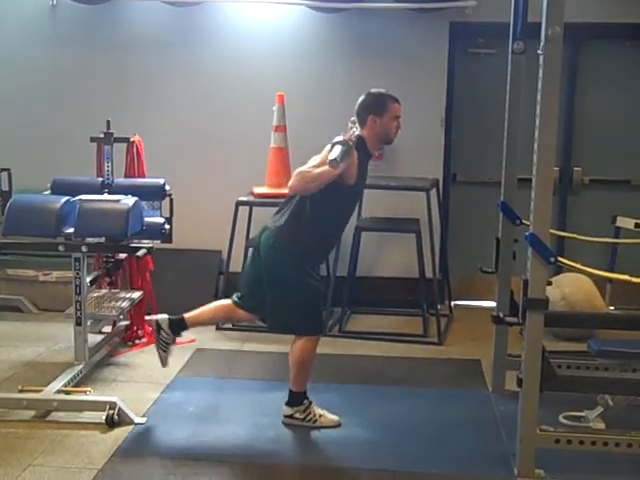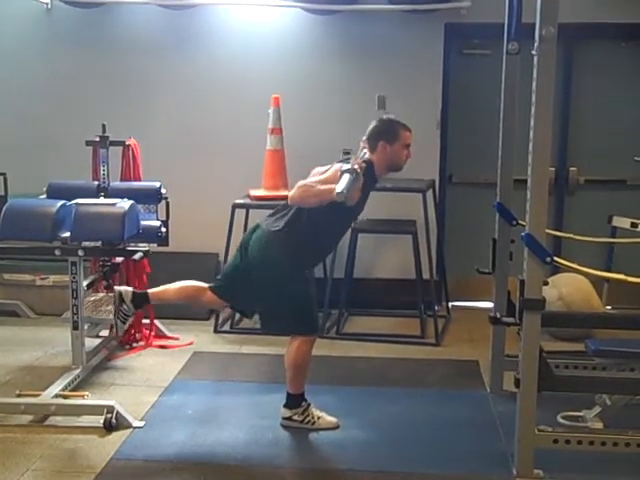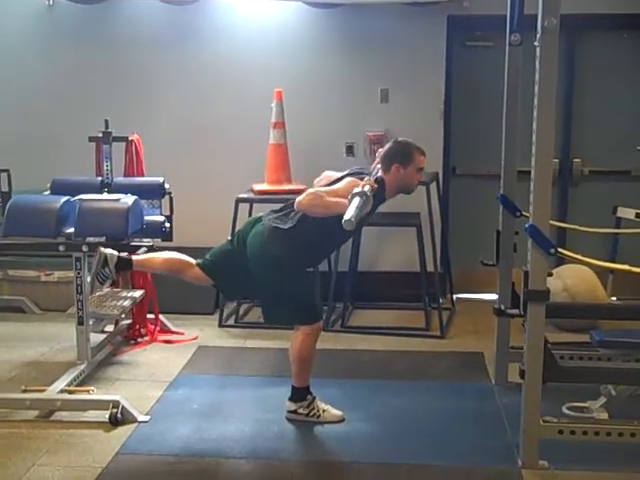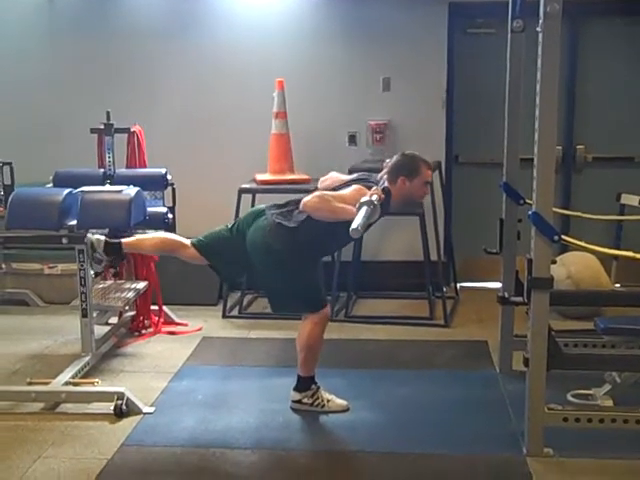
dt=0.5s
person 1, frame 1
left shoulder: (356, 153)
right shoulder: (350, 155)
left elbow: (316, 167)
right elbow: (296, 183)
right wrist: (338, 168)
left hip: (281, 242)
right hip: (290, 250)
left knee: (246, 309)
right knee: (309, 329)
left ankle: (171, 324)
right ankle: (297, 407)
person 1, frame 2
left shoulder: (359, 171)
right shoulder: (354, 176)
left elbow: (316, 176)
right elbow: (297, 195)
left hip: (268, 243)
right hip: (279, 254)
left knee: (216, 297)
right knee: (304, 332)
left ankle: (135, 298)
right ankle: (294, 409)
person 1, frame 3
left shoulder: (366, 181)
right shoulder: (362, 188)
left elbow: (323, 180)
right elbow: (305, 201)
right wrist: (349, 206)
left hip: (263, 233)
right hip: (276, 251)
left knee: (196, 271)
right knee: (309, 323)
left ankle: (117, 262)
right ankle: (300, 403)
person 1, frame 4
left shoulder: (370, 184)
right shoulder: (366, 196)
left elbow: (326, 181)
right elbow: (311, 203)
right wrist: (354, 214)
left hip: (262, 222)
right hip: (277, 244)
left knee: (188, 249)
right knee: (317, 312)
left ankle: (111, 247)
right ankle: (305, 392)
